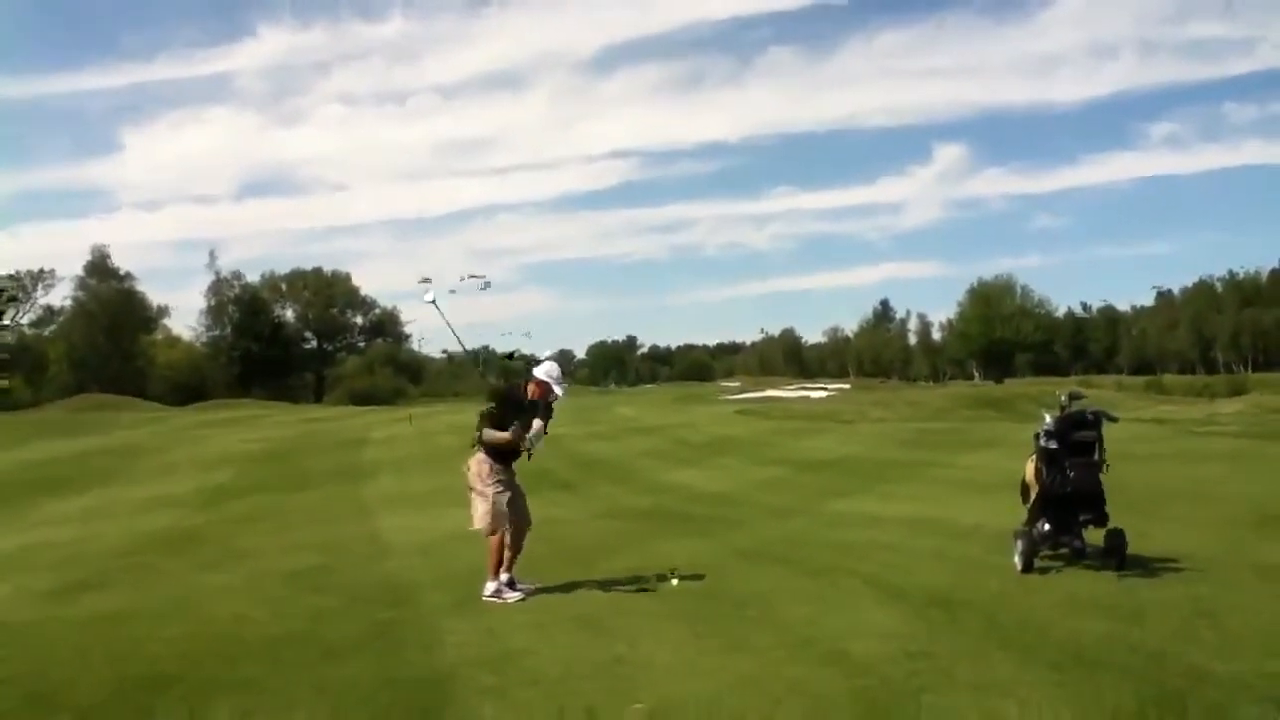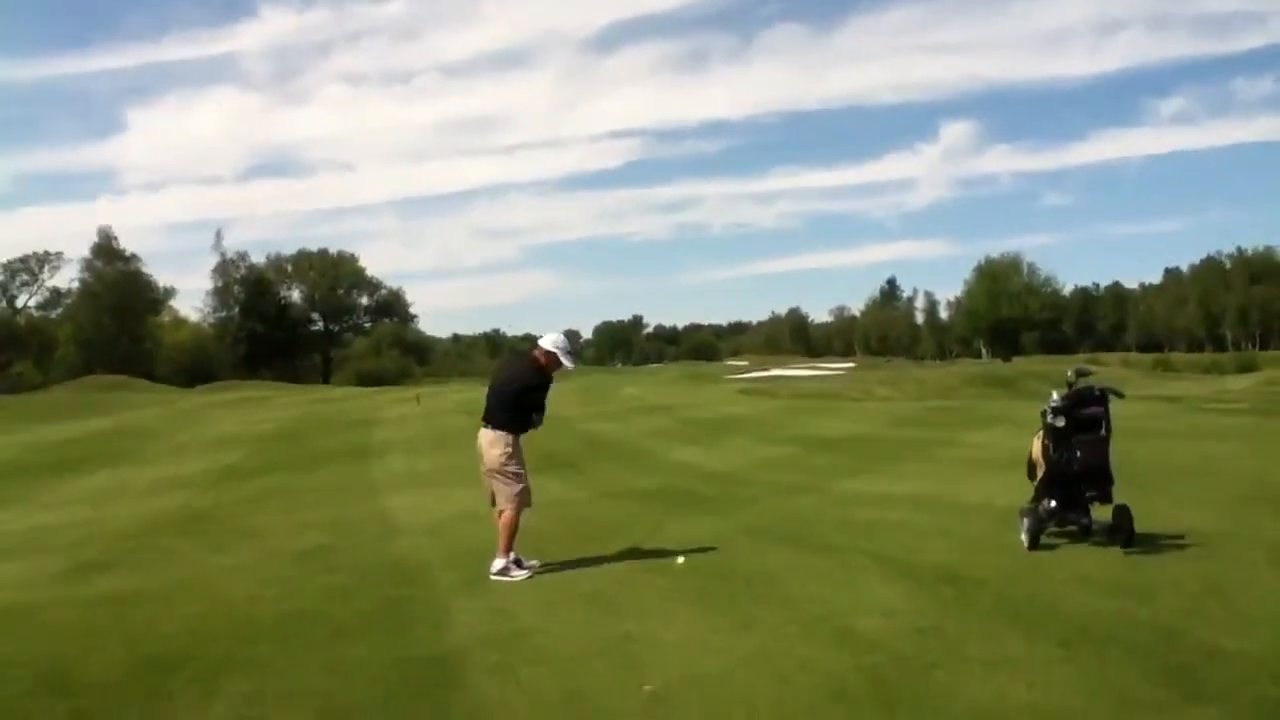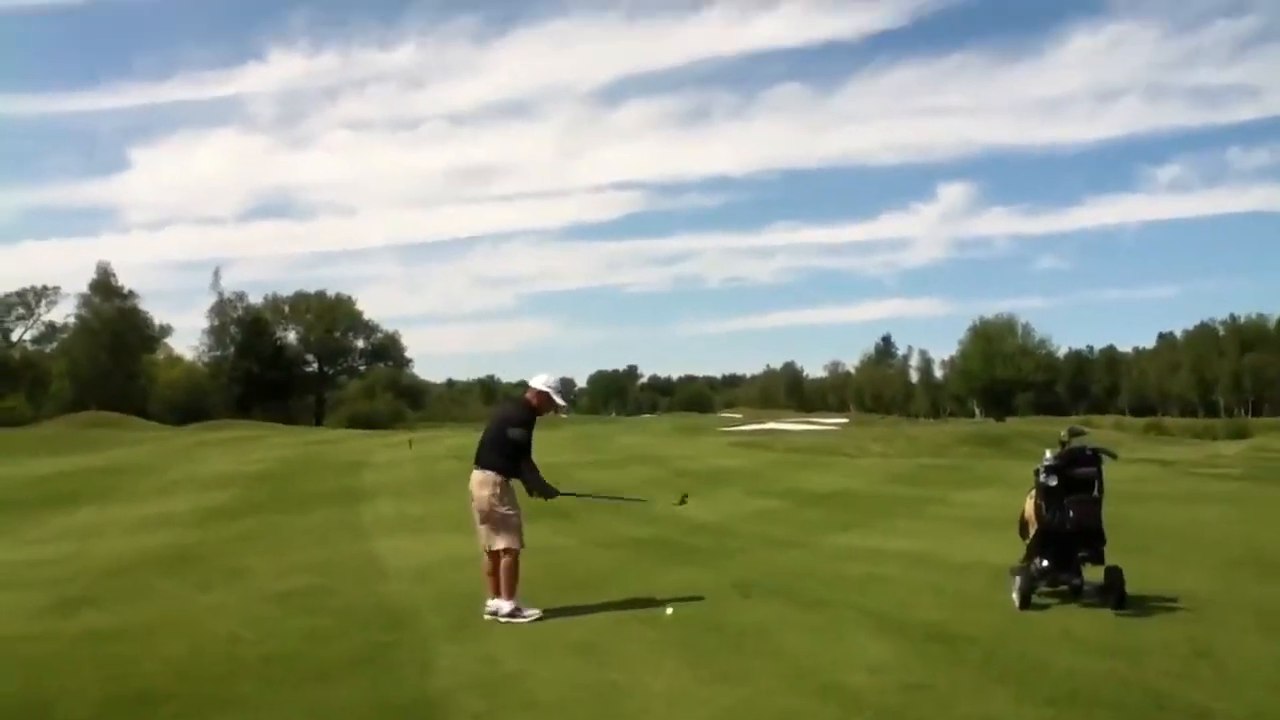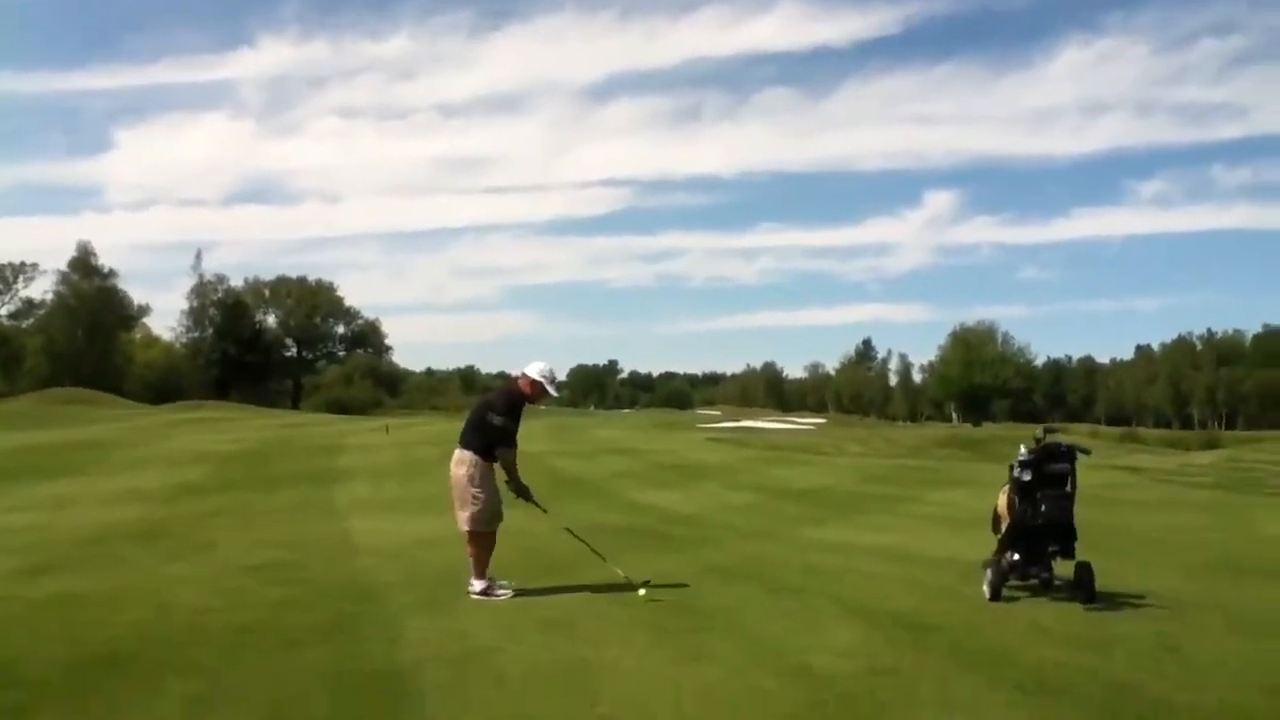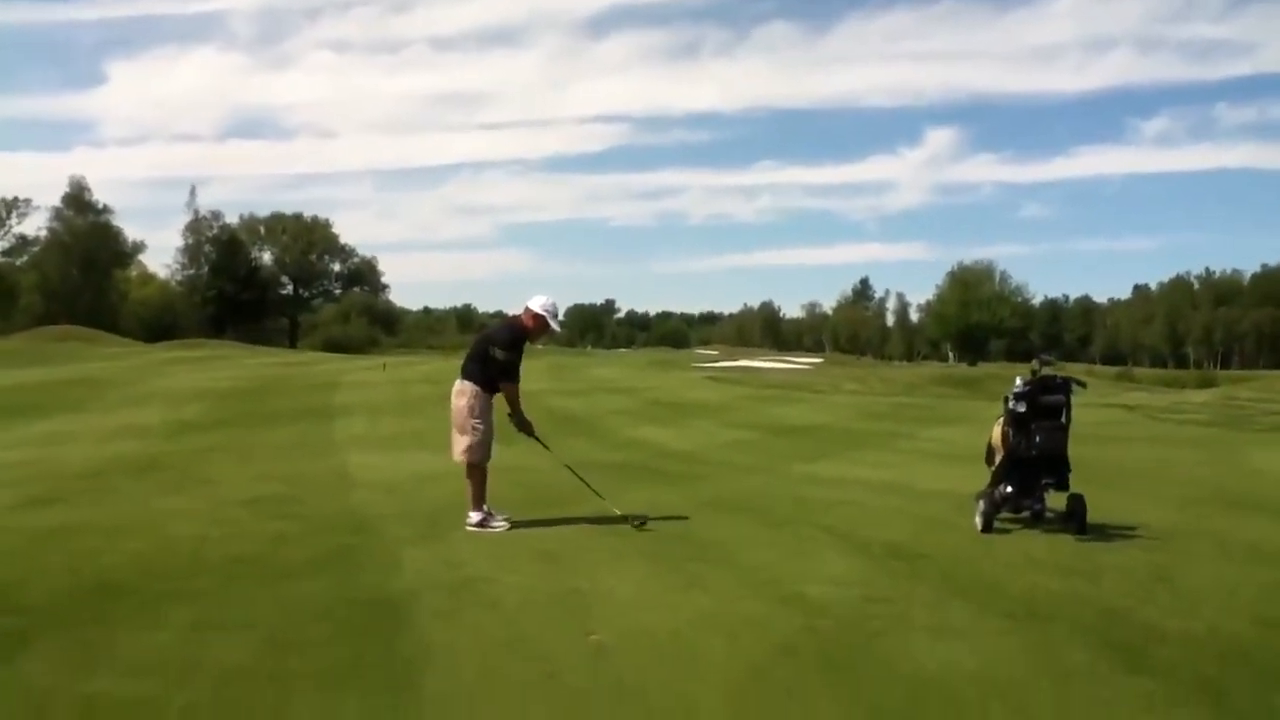
dt=0.5s
person 1, frame 1
left shoulder: (542, 404)
right shoulder: (503, 395)
left elbow: (539, 428)
right elbow: (484, 433)
left wrist: (530, 438)
right wrist: (508, 436)
left hip: (504, 465)
right hip: (486, 463)
left knee: (521, 523)
right knee: (498, 524)
left ankle: (506, 576)
right ankle: (492, 585)
person 1, frame 2
left shoulder: (513, 362)
right shoulder: (537, 377)
right elbow: (536, 418)
left wrist: (524, 419)
right wrist: (529, 421)
left hip: (488, 434)
right hip: (503, 439)
left knee: (504, 501)
right knee: (513, 502)
left ankle: (509, 555)
right ankle: (501, 563)
person 1, frame 3
left shoulder: (510, 408)
right shoulder: (522, 416)
right elbow: (522, 458)
left wrist: (530, 482)
right wrist: (539, 484)
left hip: (482, 478)
right hip: (494, 481)
left knee: (493, 547)
right knee: (509, 545)
left ankle: (494, 602)
right ankle: (508, 605)
person 1, frame 4
left shoulder: (512, 399)
right shoulder: (505, 401)
left elbow: (507, 444)
right elbow: (501, 447)
left wrist: (514, 480)
right wrist: (516, 481)
left hip: (480, 462)
right hip: (471, 462)
left knee: (490, 521)
right knee: (478, 524)
left ankle: (482, 576)
right ankle: (479, 583)
person 1, frame 5
left shoulder: (514, 333)
right shoulder: (506, 335)
left elbow: (510, 378)
right elbow: (505, 381)
left wrist: (517, 414)
right wrist: (518, 415)
left hip: (479, 393)
right hip: (471, 392)
left knee: (480, 455)
right knee: (476, 456)
left ankle: (481, 509)
right ankle: (476, 515)
